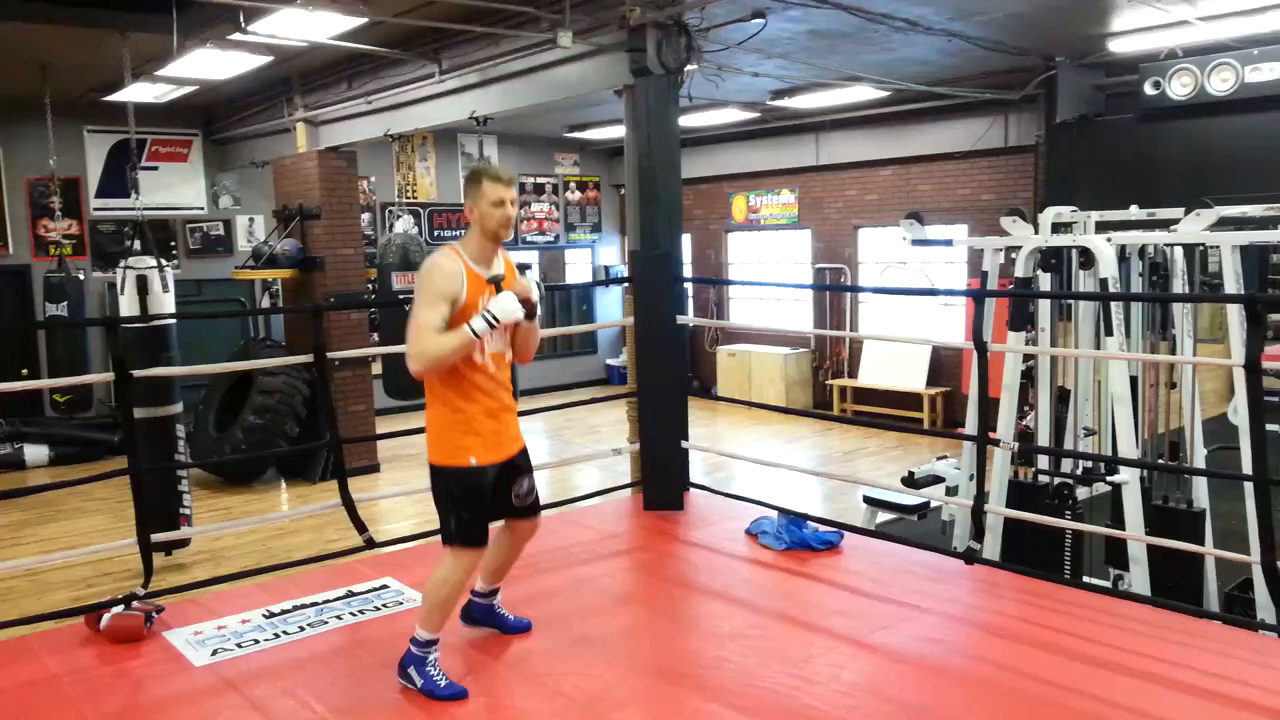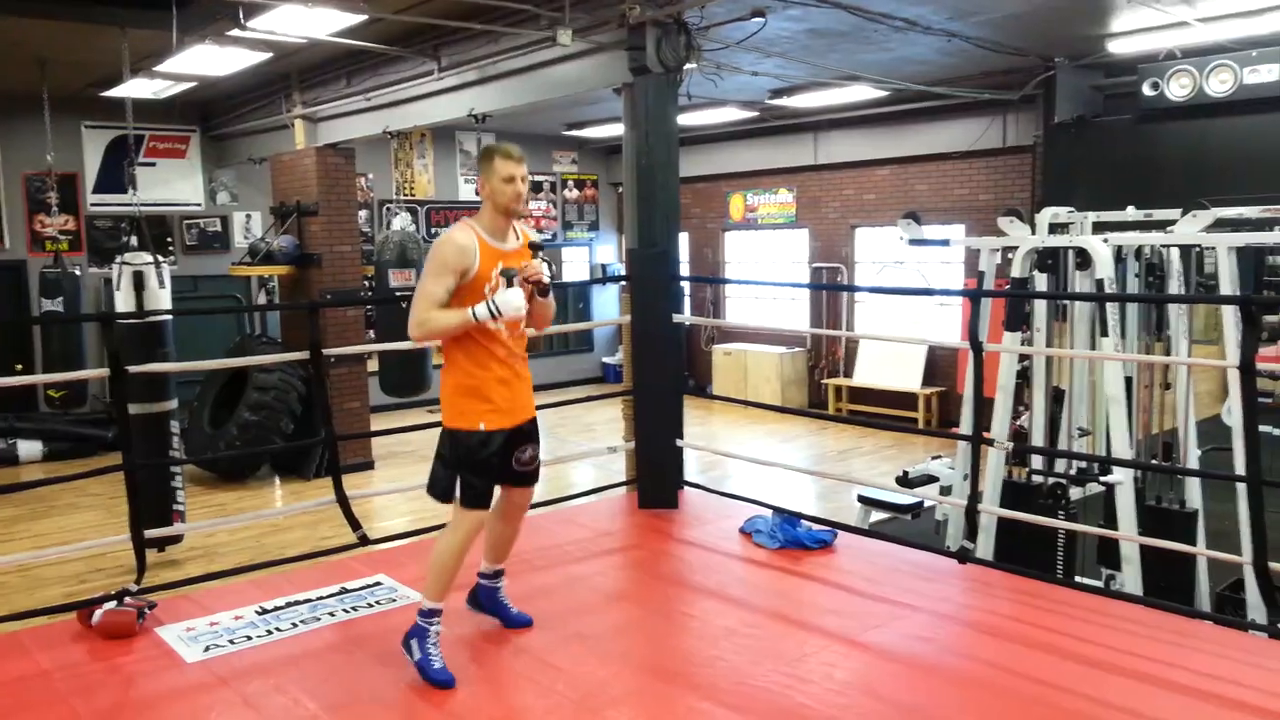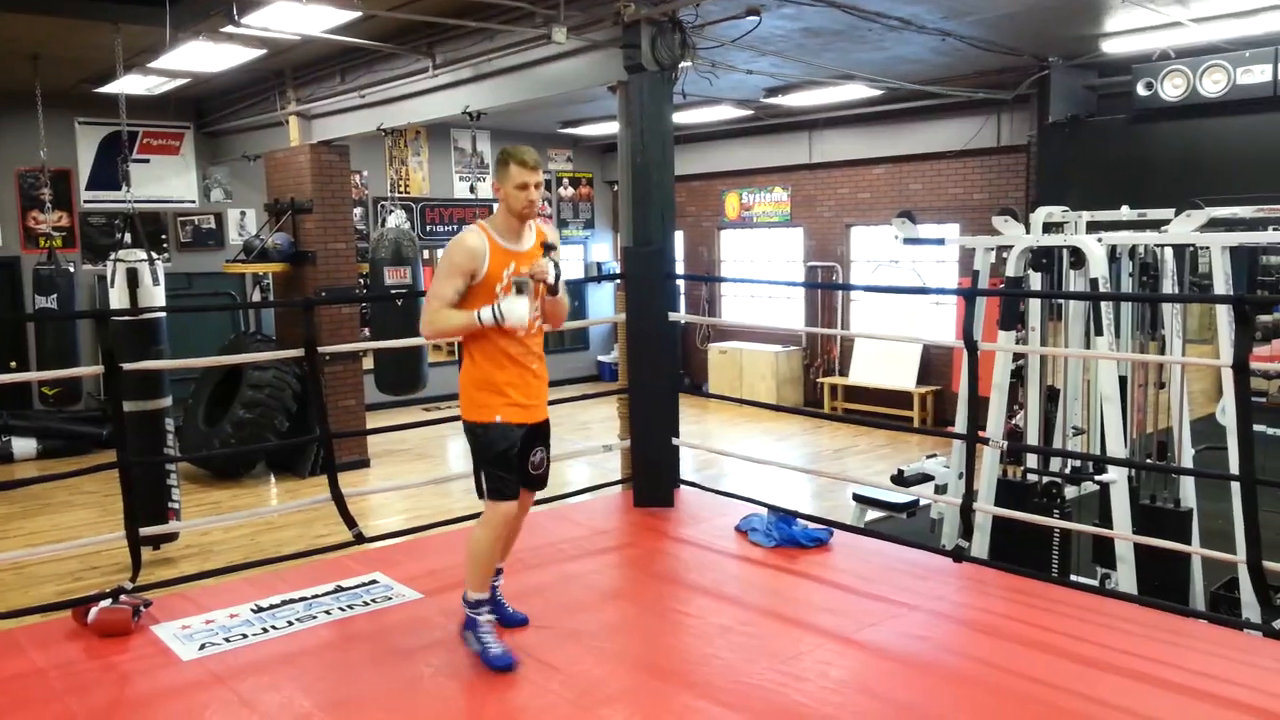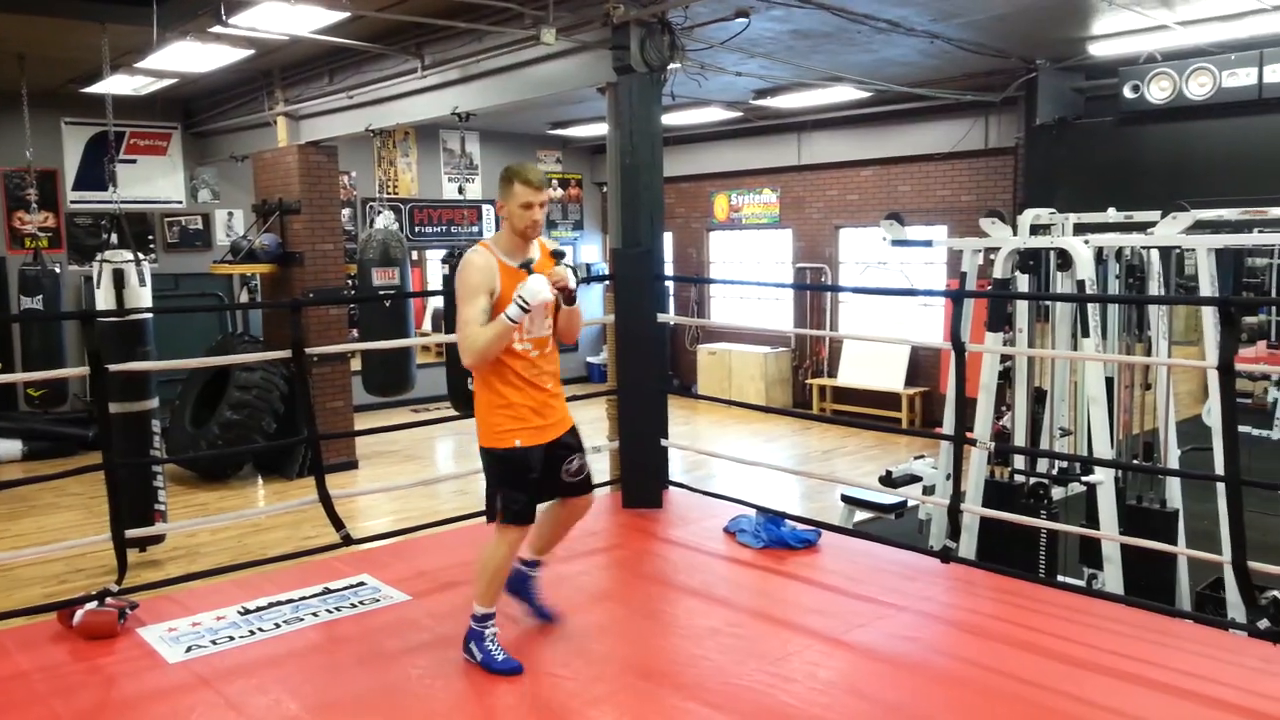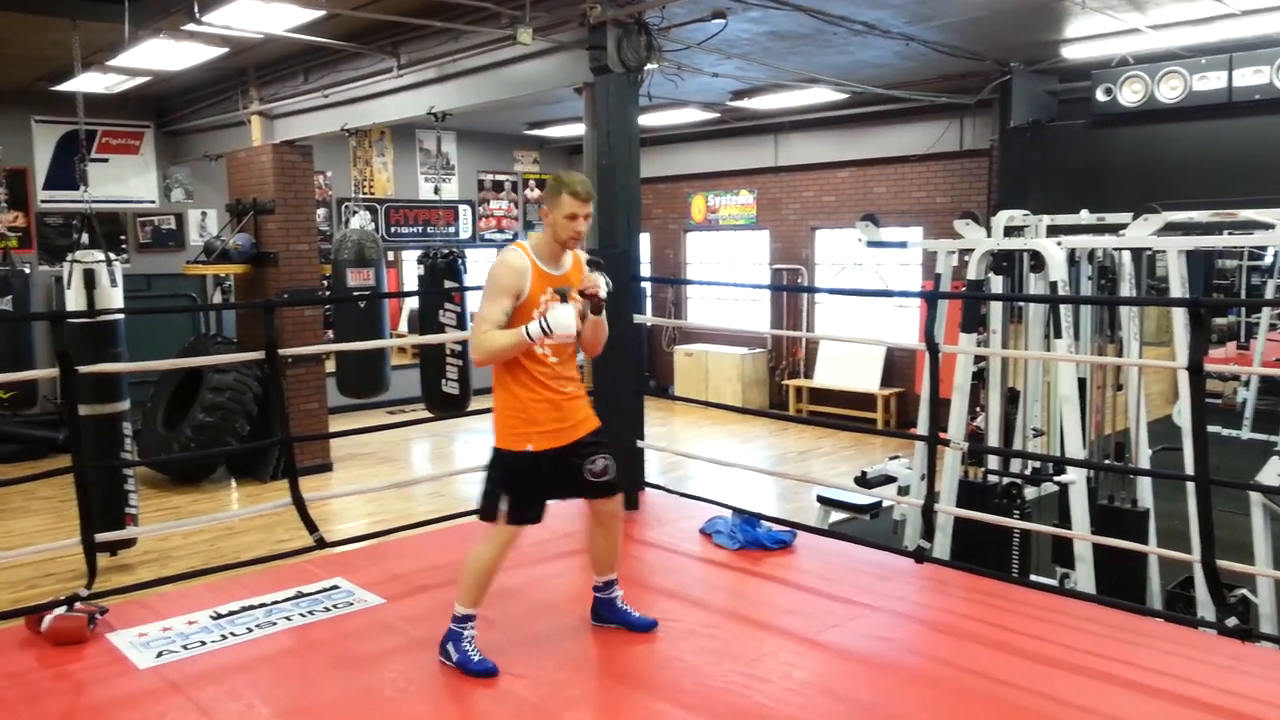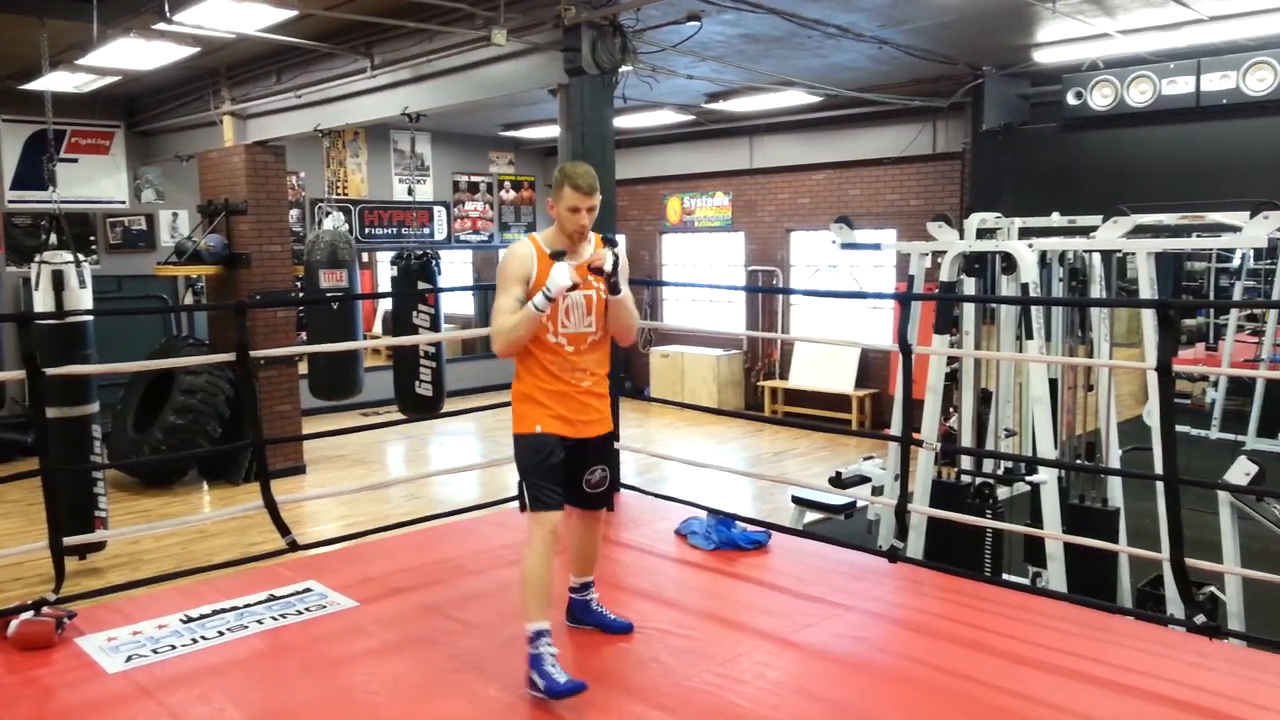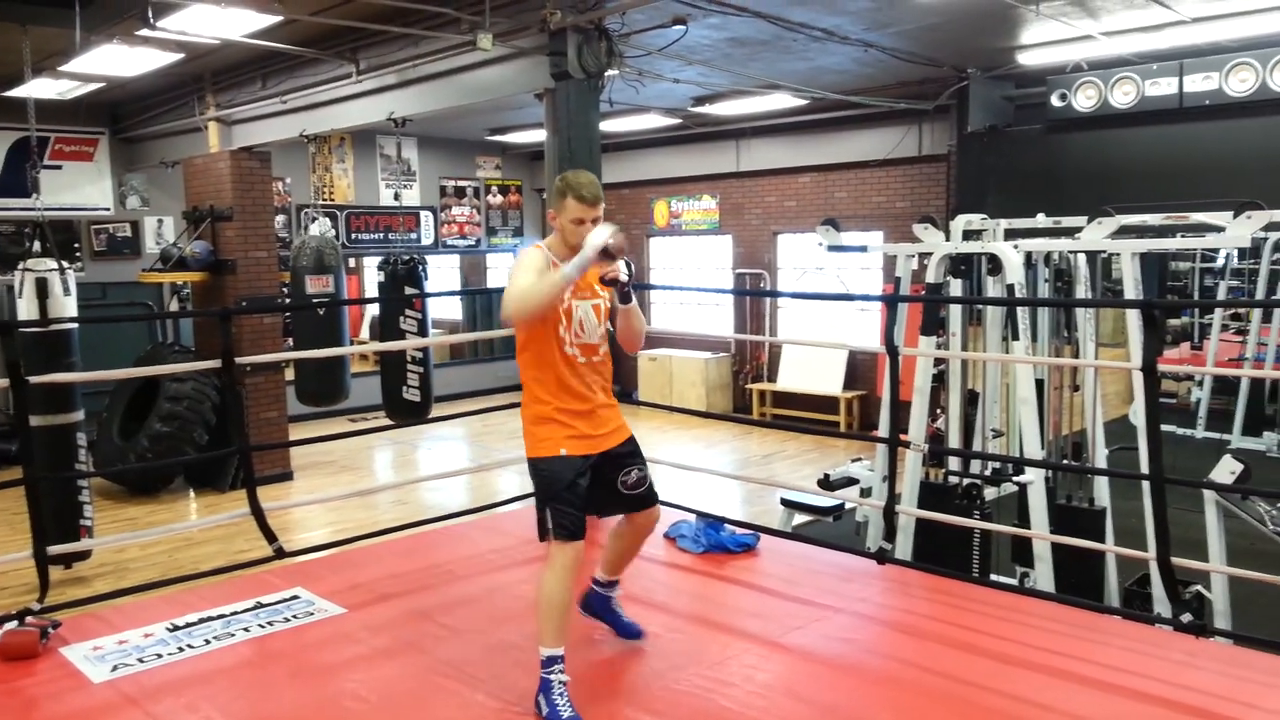
dt=0.3s
person 1, frame 1
left shoulder: (509, 267)
right shoulder: (443, 270)
right elbow: (418, 360)
left wrist: (529, 314)
right wrist: (484, 321)
left hip: (504, 429)
right hip: (460, 440)
left knee: (523, 521)
right knee: (465, 549)
left ankle: (483, 602)
right ankle: (419, 657)
person 1, frame 2
left shoulder: (526, 239)
right shoulder: (457, 244)
left elbow: (540, 323)
right elbow: (419, 326)
left wrist: (540, 289)
right wrist: (488, 309)
left hip: (517, 398)
right hip: (473, 404)
left knee: (518, 495)
right knee: (471, 516)
left ankle: (489, 587)
right ankle: (424, 630)
person 1, frame 3
left shoulder: (545, 239)
right shoulder: (470, 246)
left elbow: (558, 320)
right elbow: (431, 325)
left wrist: (553, 285)
right wrist: (494, 312)
left hip: (532, 396)
right hip: (490, 400)
left knee: (523, 498)
right knee: (503, 508)
left ankle: (488, 588)
right ankle: (476, 616)
person 1, frame 4
left shoulder: (548, 253)
right shoulder: (479, 265)
left elbow: (568, 336)
right elbow: (472, 355)
left wrist: (567, 294)
right wrist: (521, 304)
left hip: (553, 412)
right hip: (508, 421)
left knee: (577, 499)
right knee: (512, 527)
left ankle: (523, 573)
right ankle: (481, 631)
person 1, frame 5
left shoulder: (584, 265)
right shoulder: (512, 267)
left elbow: (594, 347)
right elbow: (480, 350)
left wrist: (598, 307)
right wrist: (542, 327)
left hip: (575, 416)
right hip: (525, 425)
left knee: (609, 505)
right knee: (506, 531)
left ankle: (607, 600)
right ankle: (458, 631)
person 1, frame 6
left shoulder: (606, 254)
right shoulder: (522, 257)
left elbow: (628, 336)
right elbow: (501, 344)
left wrist: (613, 284)
right wrist: (547, 293)
left hip: (593, 413)
right hip: (540, 415)
left knee: (591, 512)
right knee: (545, 525)
left ankle: (582, 600)
right ankle: (540, 652)
person 1, frame 7
left shoulder: (601, 261)
right shoulder: (532, 263)
left elbow: (634, 343)
right elbow: (519, 309)
left wrist: (621, 291)
right wrist: (584, 253)
left hip: (606, 420)
right hip: (557, 432)
left knee: (643, 514)
right knee: (565, 550)
left ankle: (601, 593)
